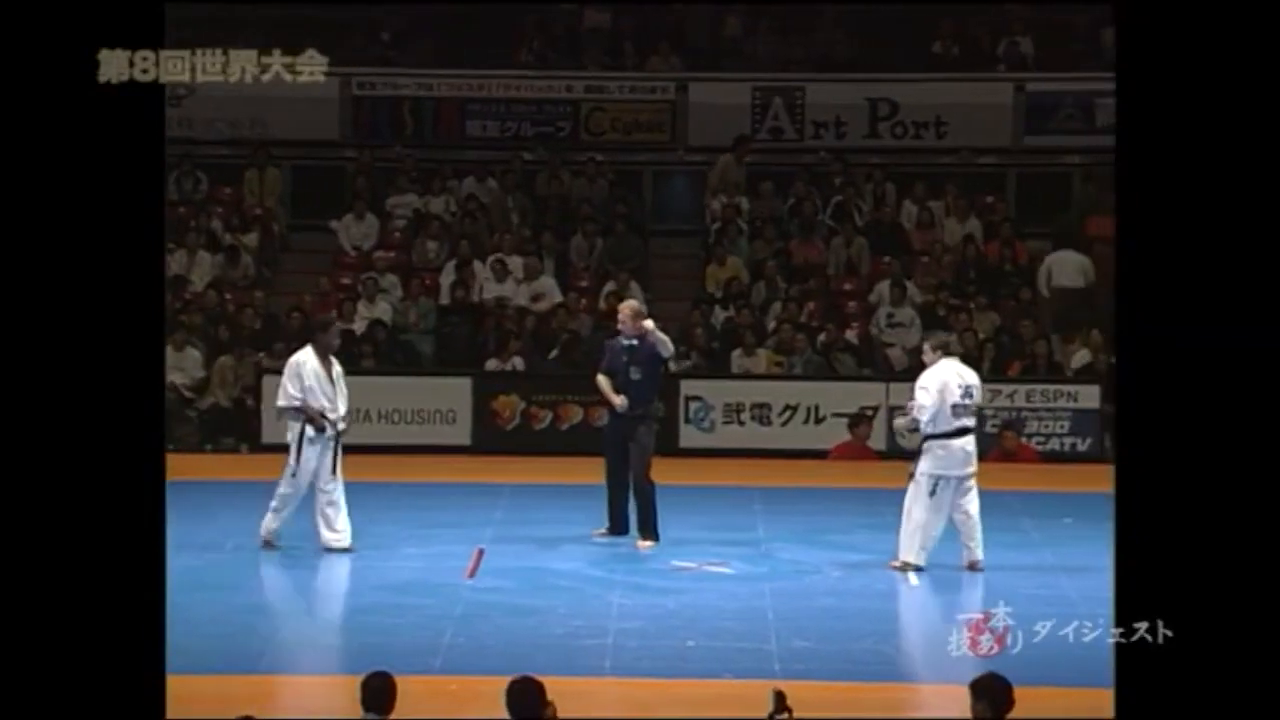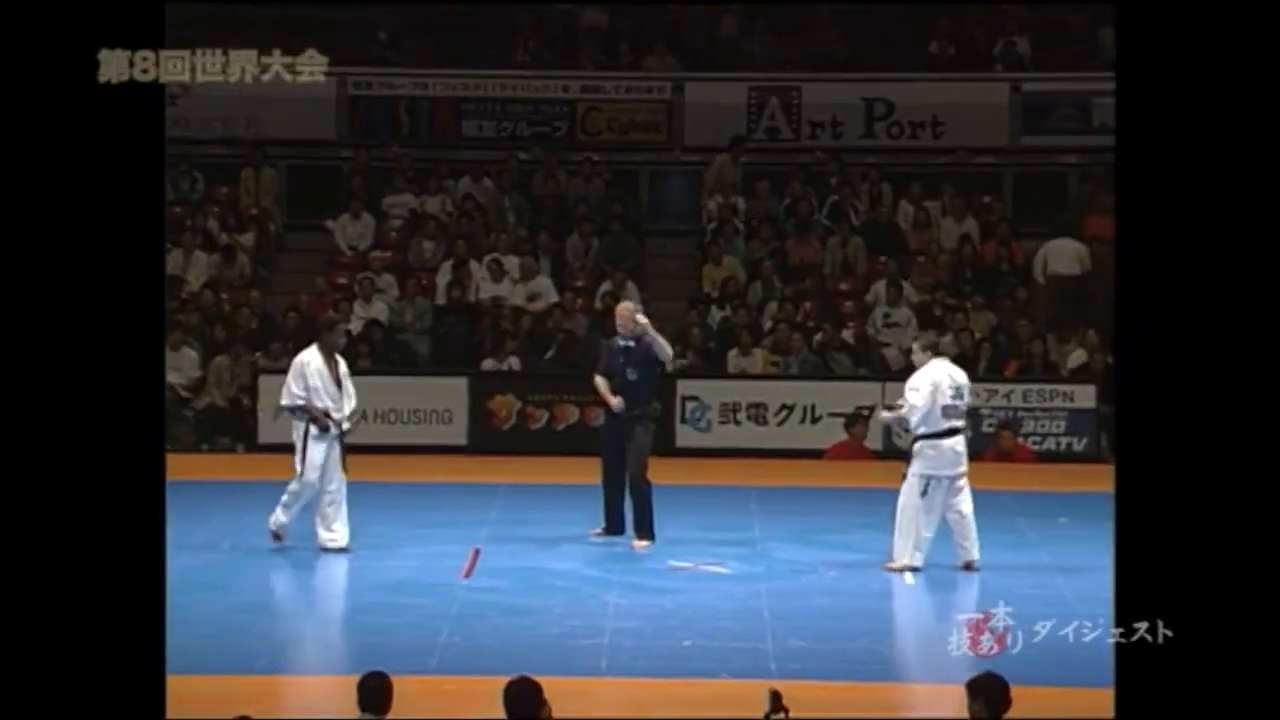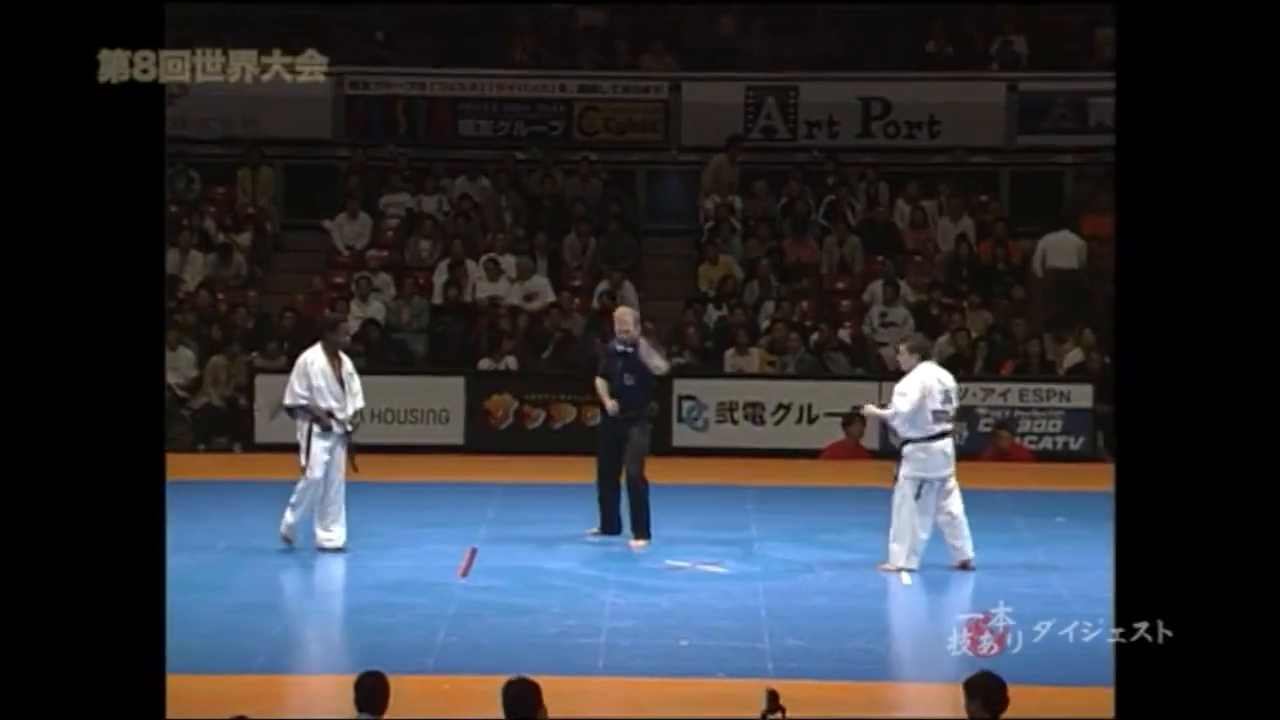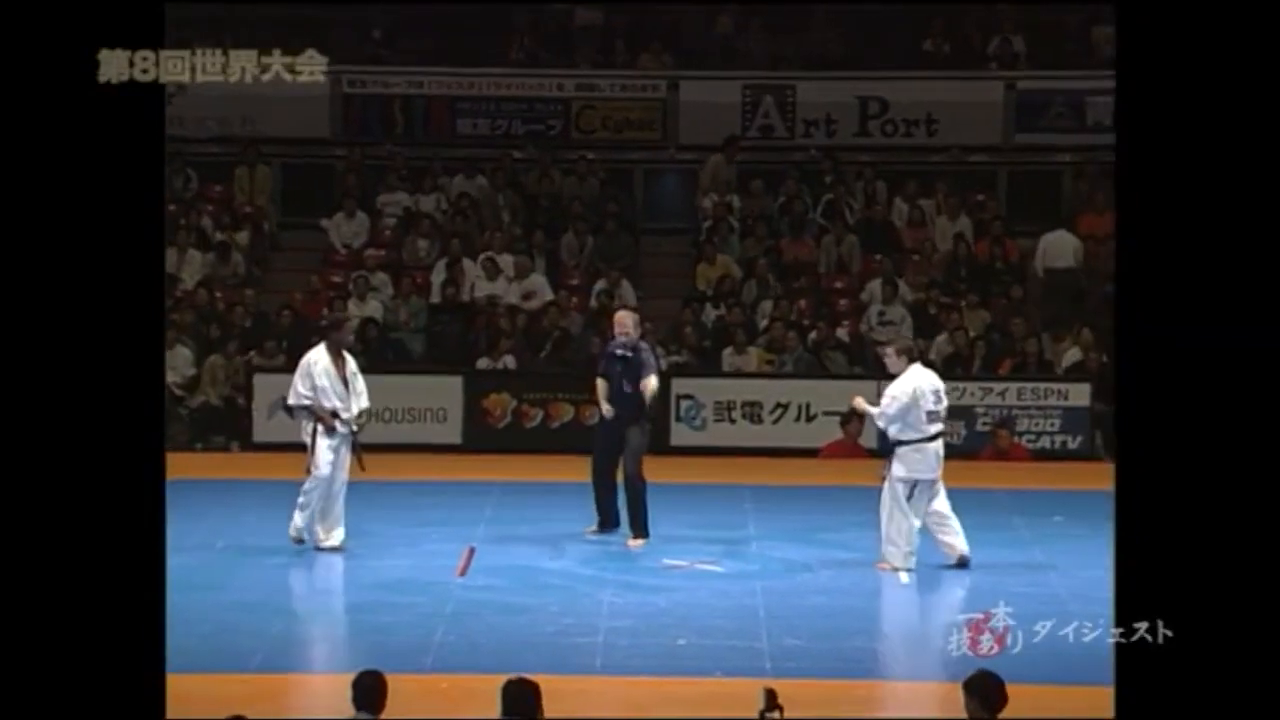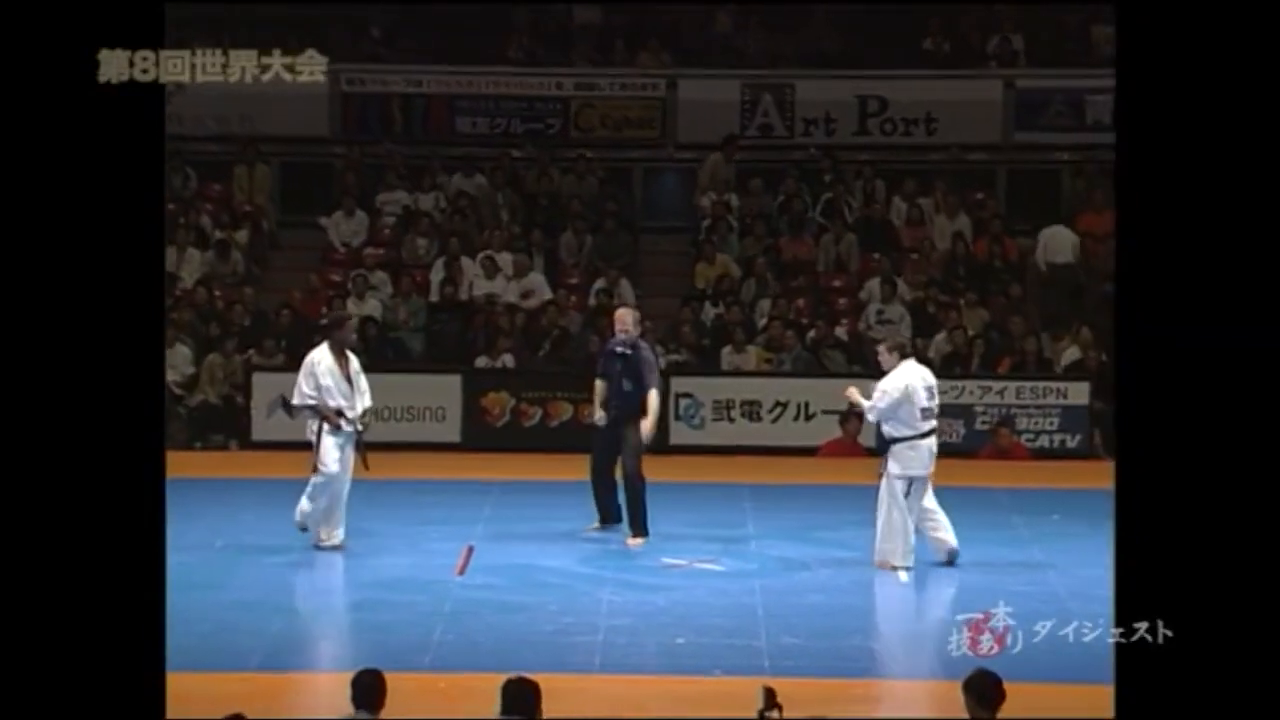
dt=0.1s
person 1, frame 1
left shoulder: (651, 345)
right shoulder: (615, 345)
left elbow: (668, 351)
right elbow: (602, 375)
left wrist: (654, 331)
right wrist: (613, 397)
left hip: (642, 419)
right hip: (618, 417)
left knee: (640, 476)
right knee: (615, 474)
left ankle: (648, 534)
right ankle: (617, 525)
person 1, frame 2
left shoulder: (647, 345)
right shoulder: (612, 346)
left elbow: (668, 356)
right elbow: (600, 376)
left wrist: (649, 331)
right wrist: (610, 398)
left hip: (640, 419)
right hip: (615, 417)
left knee: (636, 474)
right knee: (611, 473)
left ankle: (644, 533)
right ankle: (613, 525)
person 1, frame 3
left shoulder: (643, 350)
right shoulder: (611, 349)
left elbow: (661, 367)
right elbow: (601, 378)
left wrist: (644, 349)
right wrist: (606, 401)
left hip: (637, 420)
right hip: (612, 418)
left knee: (634, 474)
right knee: (606, 473)
left ankle: (641, 533)
right ankle: (609, 525)
person 1, frame 4
left shoulder: (644, 356)
right shoulder: (610, 350)
left elbow: (652, 380)
right elbow: (601, 378)
left wrist: (649, 386)
right wrist: (603, 403)
left hip: (635, 421)
right hip: (612, 419)
left knee: (632, 473)
right knee: (601, 470)
left ankle: (639, 532)
right ankle: (607, 521)
person 1, frame 5
left shoulder: (644, 355)
right shoulder: (610, 348)
left elbow: (653, 391)
left wrist: (650, 421)
right wrist: (598, 407)
left hip: (633, 420)
right hip: (610, 418)
left knee: (631, 471)
right knee: (599, 468)
left ankle: (639, 530)
right ankle: (609, 516)
person 2, frame 1
left shoulder: (933, 375)
right shoulder: (971, 374)
left elbow: (923, 414)
left wrist: (904, 422)
left hip: (940, 448)
right hip: (965, 445)
left knee: (921, 504)
right knee: (966, 505)
left ankle: (911, 556)
right ankle: (974, 557)
person 2, frame 2
left shoulder: (923, 376)
right shoulder: (960, 374)
left elbow: (914, 414)
left wrist: (892, 417)
left hip: (931, 448)
right hip: (955, 445)
left knee: (915, 504)
right knee: (960, 504)
left ankle: (907, 557)
right ankle: (970, 556)
person 2, frame 3
left shoulder: (913, 381)
right shoulder: (946, 376)
left elbow: (898, 417)
left wrist: (875, 412)
right wrist: (896, 411)
left hip: (920, 451)
right hip: (944, 447)
left knee: (909, 507)
right knee: (950, 506)
left ankle: (902, 560)
right ankle: (964, 556)
person 2, frame 4
left shoulder: (905, 384)
right shoulder: (931, 377)
left elbow: (885, 417)
left wrist: (865, 407)
right wrist: (889, 402)
left hip: (910, 452)
right hip: (931, 448)
left knee: (898, 506)
right knee: (936, 504)
left ankle: (899, 559)
right ankle: (959, 551)
person 2, frame 5
left shoulder: (896, 379)
right shoulder: (924, 372)
left elbow: (875, 410)
left wrist: (857, 398)
right wrist: (881, 394)
left hip: (905, 449)
right hip: (925, 443)
left knee: (896, 504)
right knee: (922, 501)
left ankle: (896, 557)
right ankle: (947, 543)
person 3, frame 1
left shoulder: (333, 363)
right shoulder: (299, 361)
right elbow: (289, 399)
left wrist: (343, 416)
right wrist: (314, 417)
left hip: (330, 431)
right hip: (307, 431)
left knee: (331, 485)
right knee: (295, 482)
left ankle: (336, 538)
right ankle: (269, 530)
person 3, frame 2
left shoulder: (340, 362)
right shoulder: (305, 360)
left elbow: (347, 395)
right elbow: (294, 397)
left wrist: (349, 416)
right wrist: (316, 416)
left hip: (335, 429)
right hip: (312, 429)
left knee: (334, 485)
right knee: (307, 480)
left ankle: (333, 537)
right ankle: (278, 522)
person 3, frame 3
left shoulder: (345, 361)
right shoulder: (308, 359)
left elbow: (354, 394)
right elbow: (296, 397)
left wrist: (353, 416)
right wrist: (320, 416)
left hip: (339, 429)
right hip: (316, 428)
left knee: (335, 485)
right knee: (314, 477)
left ankle: (330, 537)
right ankle: (288, 524)
person 3, frame 4
left shoulder: (349, 361)
right shoulder: (312, 360)
left elbow: (359, 393)
right elbow: (300, 397)
left wrist: (361, 416)
right wrist: (323, 415)
left hip: (344, 428)
right hip: (321, 428)
left knee: (337, 484)
right knee: (321, 475)
left ankle: (328, 537)
right ankle: (299, 525)
person 3, frame 5
left shoulder: (352, 359)
right shoulder: (316, 359)
left elbow: (362, 392)
right elbow: (305, 396)
left wrist: (364, 415)
right wrist: (328, 415)
left hip: (349, 427)
right hip: (326, 427)
left knee: (341, 483)
right knee: (329, 471)
left ankle: (329, 536)
right ankle: (306, 513)
